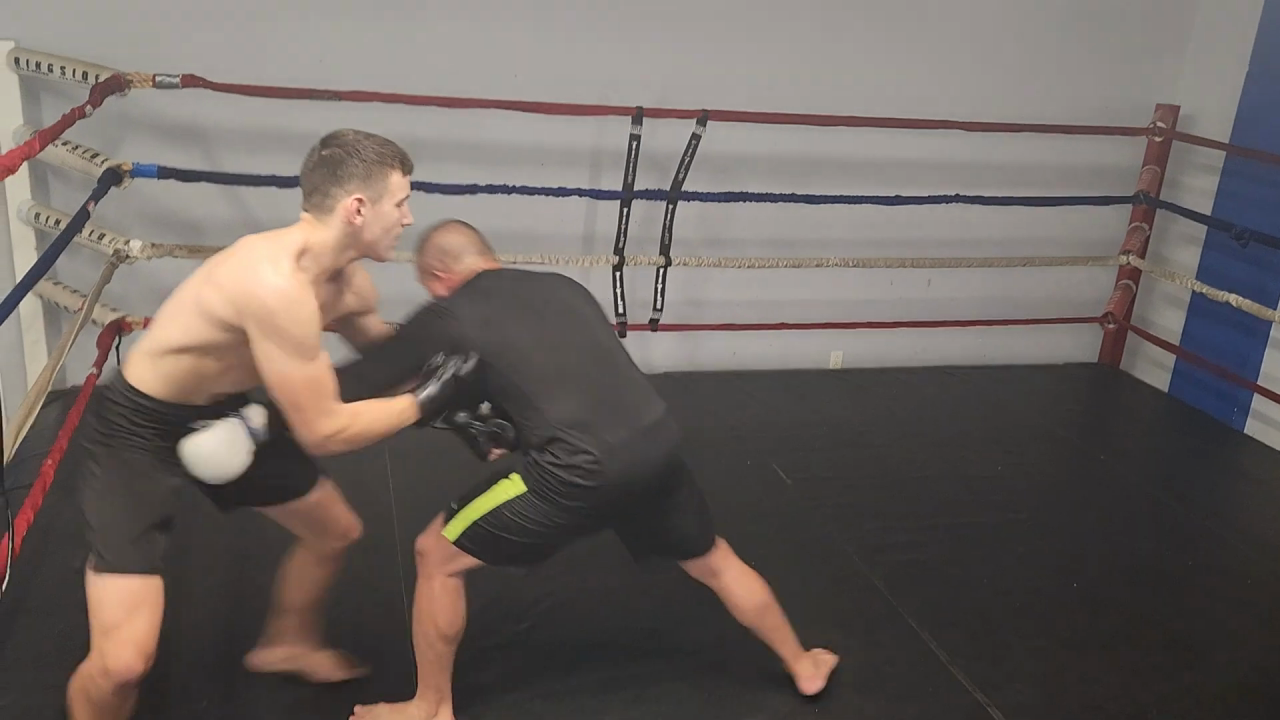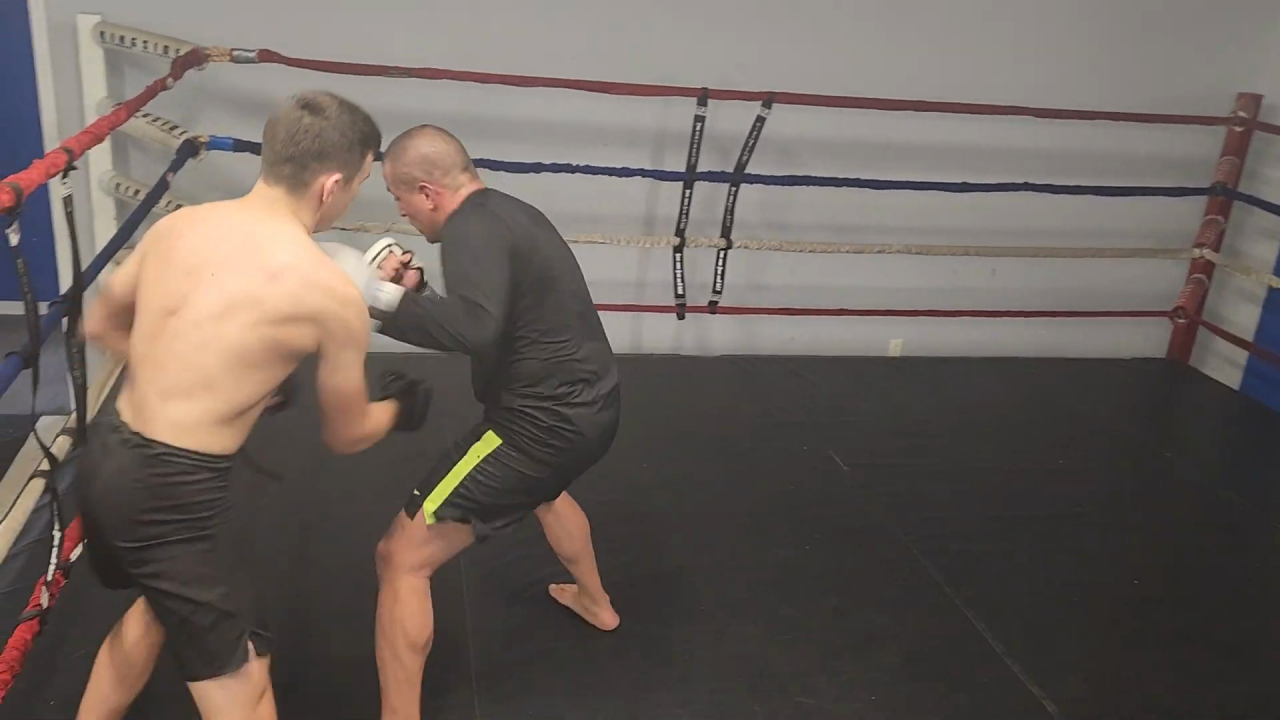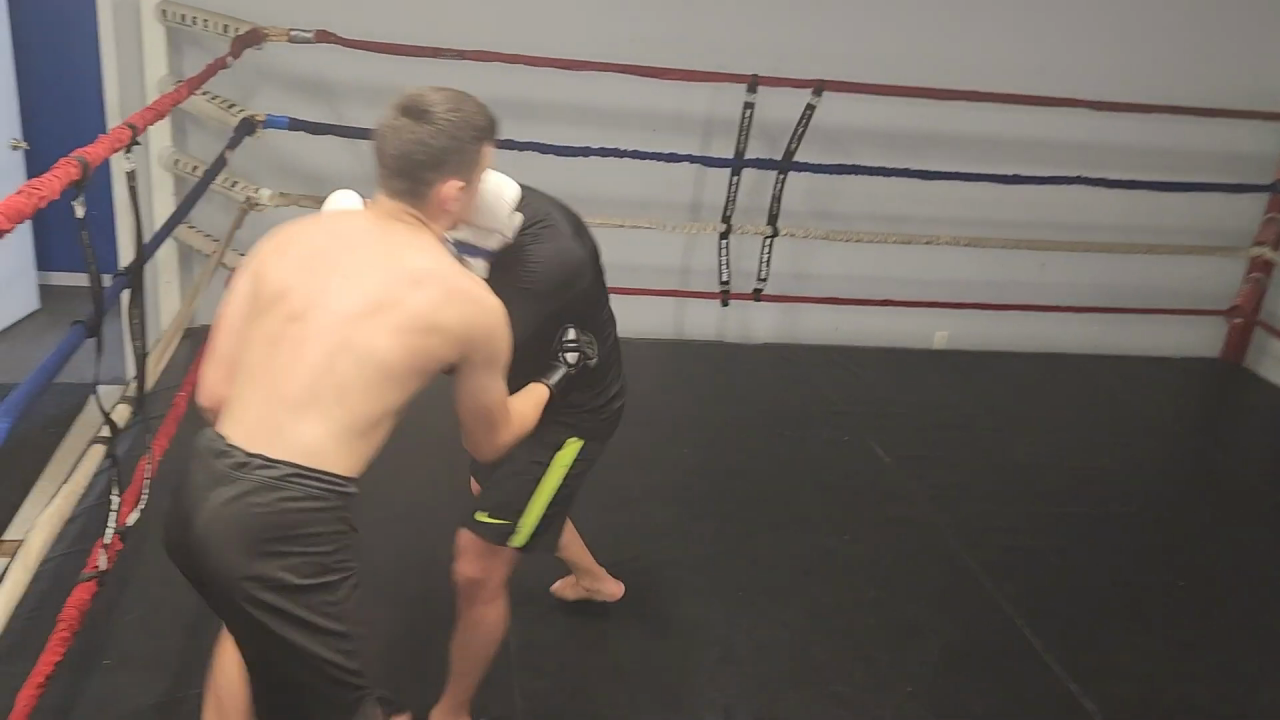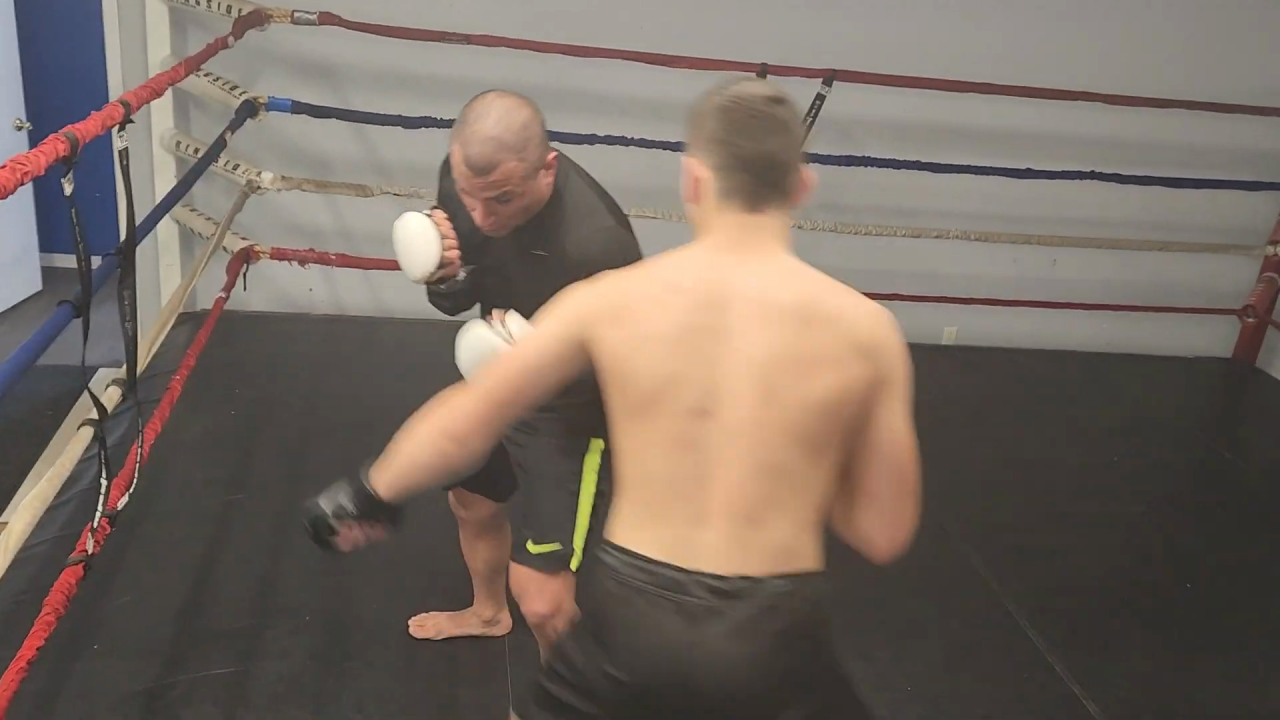
dt=0.5s
person 1, frame 1
left shoulder: (346, 281)
right shoulder: (274, 284)
left elbow: (382, 342)
right elbow: (323, 433)
right wrist: (429, 399)
left hip: (219, 412)
right hip: (136, 429)
left knee: (335, 530)
right knee: (123, 659)
left ankle: (287, 643)
person 1, frame 2
left shoulder: (178, 225)
right shoulder: (332, 292)
left elbow: (100, 322)
right elbow: (348, 434)
right wrist: (399, 408)
left hip: (113, 458)
right hip: (174, 492)
left knee: (167, 601)
person 1, frame 3
left shoulder: (288, 240)
right shoulder: (471, 305)
left elbow: (212, 392)
right elbow: (488, 441)
right wrist: (550, 380)
left hip: (199, 496)
right hip: (286, 525)
left knee: (250, 624)
person 1, frame 4
left shoulder: (613, 301)
right shoulder: (867, 332)
left elbow: (463, 417)
right elbow: (885, 535)
left wrist: (368, 492)
left hip: (635, 619)
right hip: (776, 642)
person 2, frame 1
left shoulder: (450, 315)
right shoulder: (565, 289)
left elbow: (368, 379)
left hip: (582, 471)
right hip: (653, 443)
left knee: (437, 554)
right knee: (713, 562)
right ankle: (803, 667)
person 2, frame 2
left shoulder: (477, 228)
right shoulder: (505, 215)
left elbow: (474, 330)
left wrist: (388, 309)
right wrist: (416, 286)
left hip: (542, 422)
right hip: (592, 407)
left knee: (402, 557)
right knee: (544, 490)
right ankle: (594, 600)
person 2, frame 3
left shoulder: (550, 256)
right shoulder: (492, 209)
left wrist: (470, 253)
left hip: (572, 407)
right hip: (527, 392)
left knee: (476, 570)
right knee: (490, 490)
right ankle: (594, 579)
person 2, frame 4
left shoulder: (594, 243)
right shoulder: (462, 181)
right elbow: (454, 303)
right wrist: (445, 274)
left hip: (570, 416)
left knee: (543, 602)
right knee: (472, 507)
right ankle: (488, 613)
